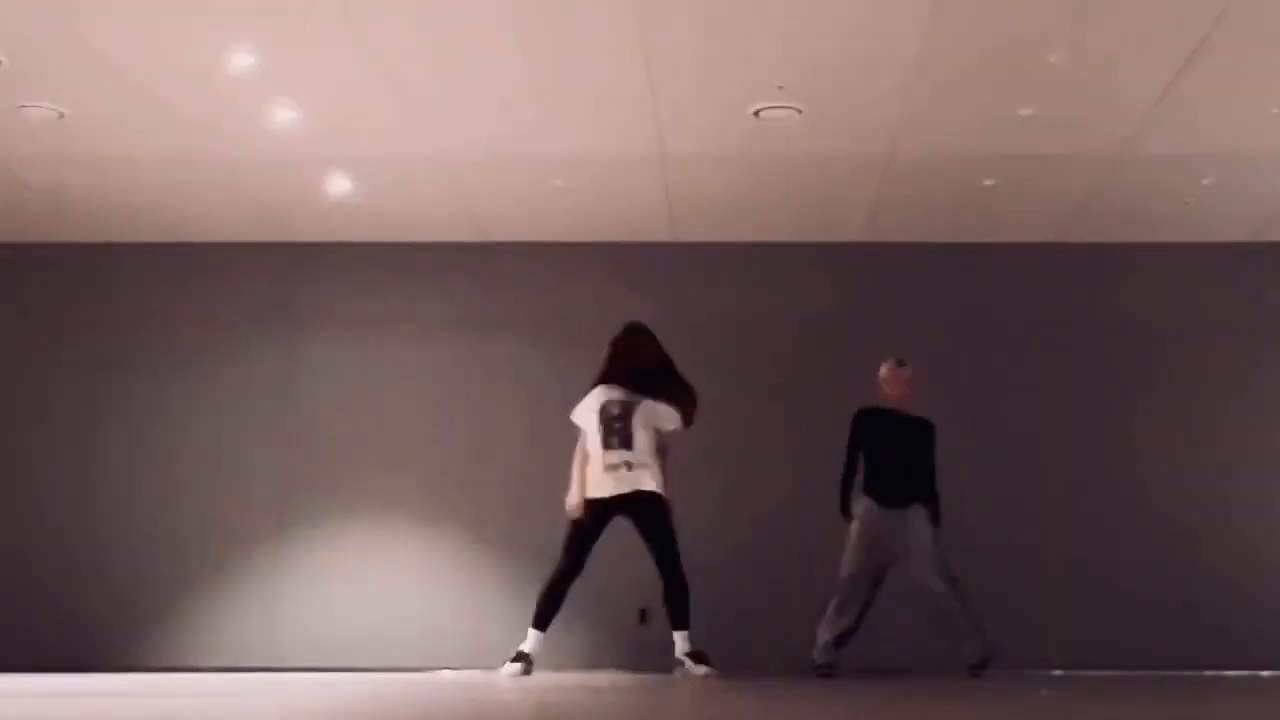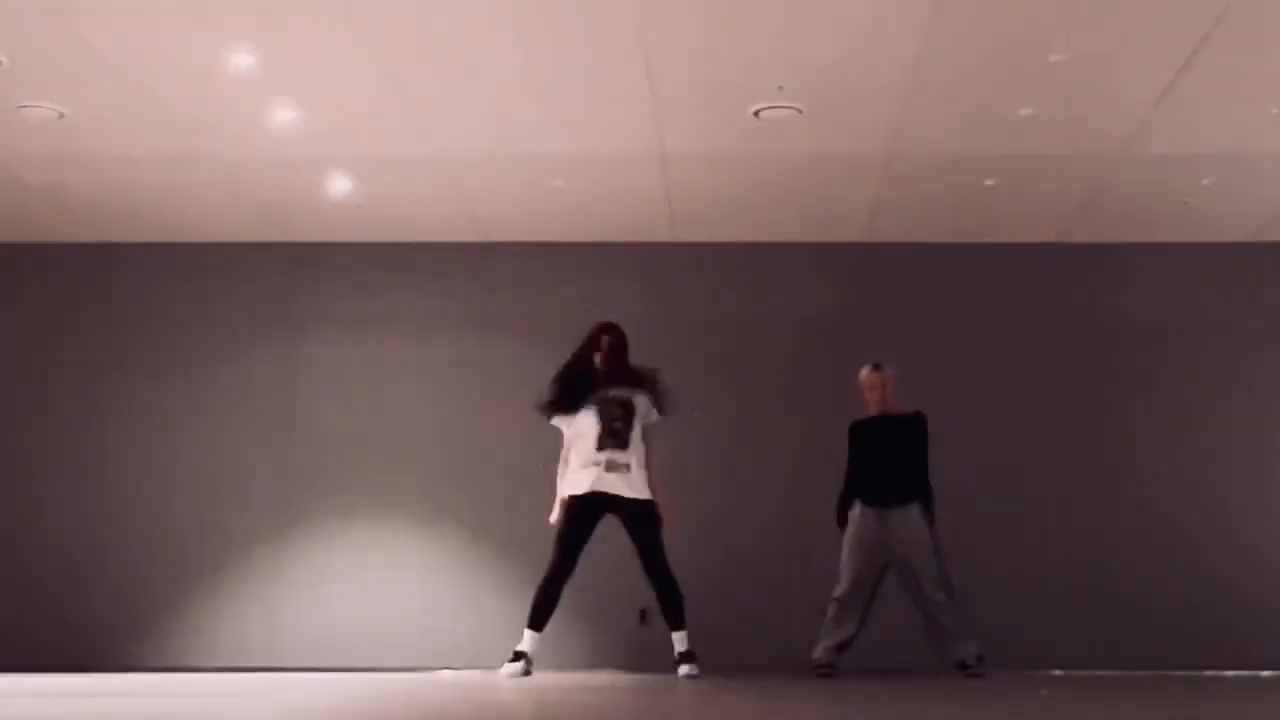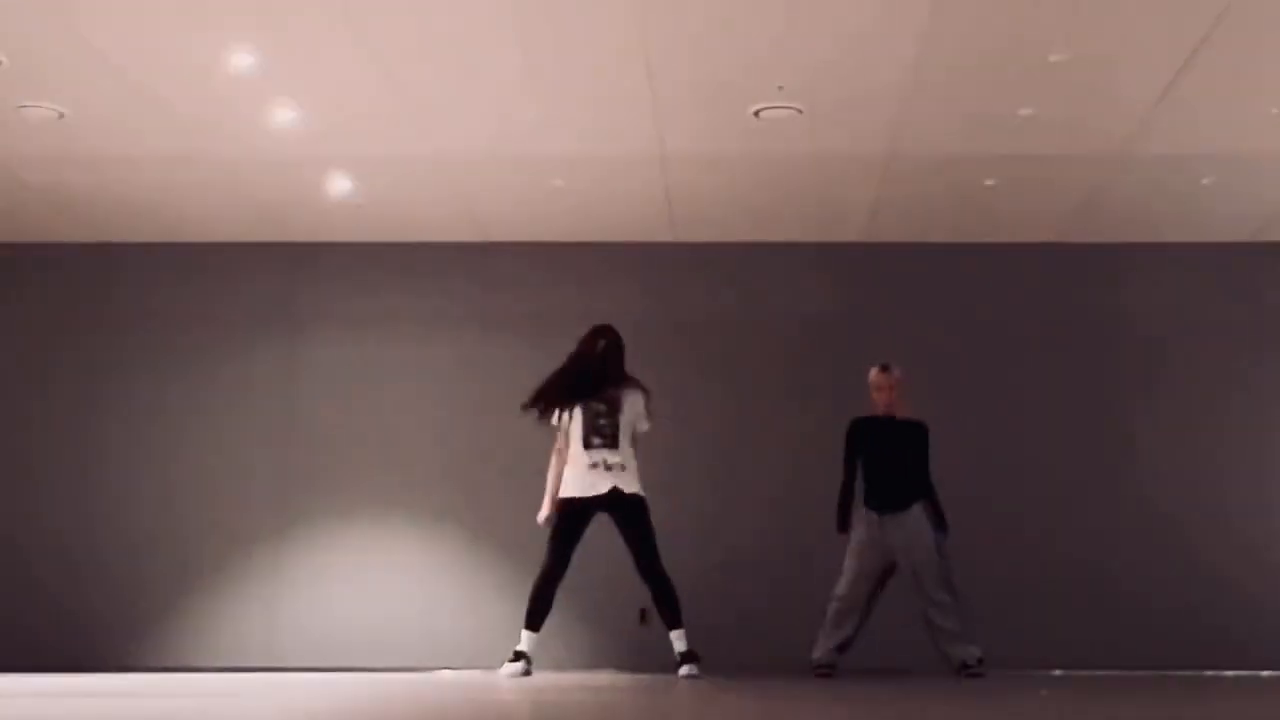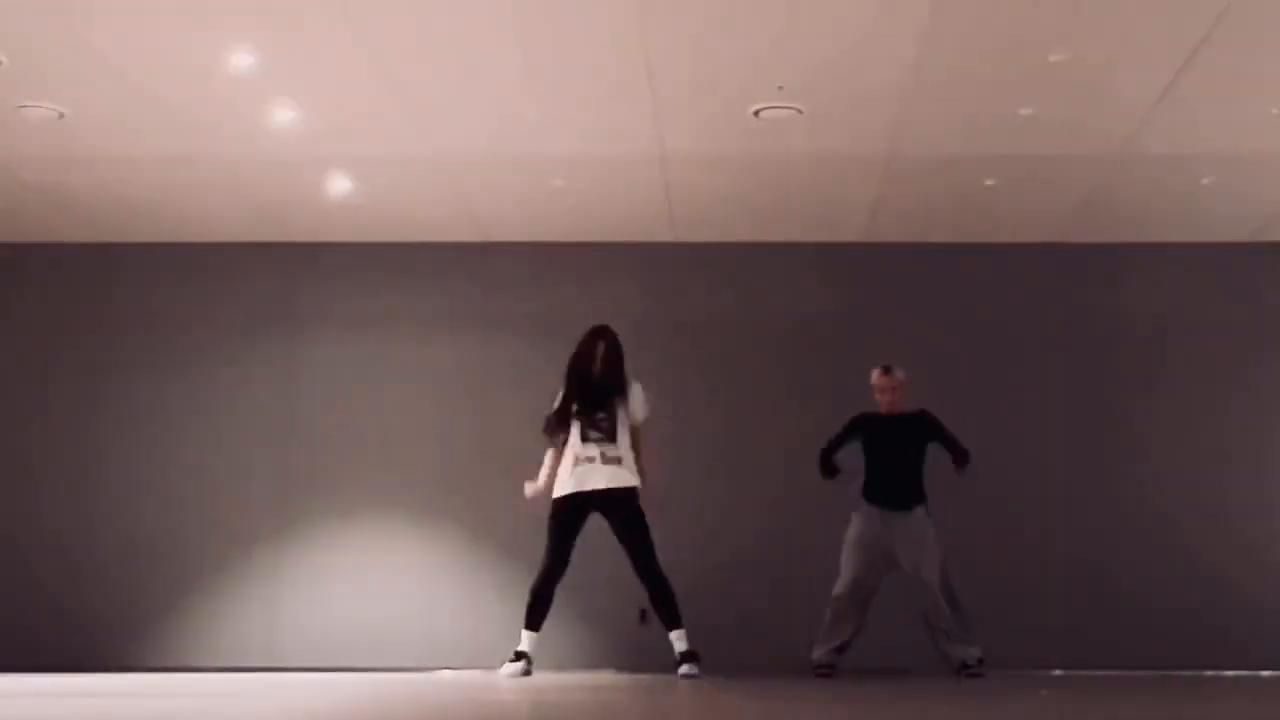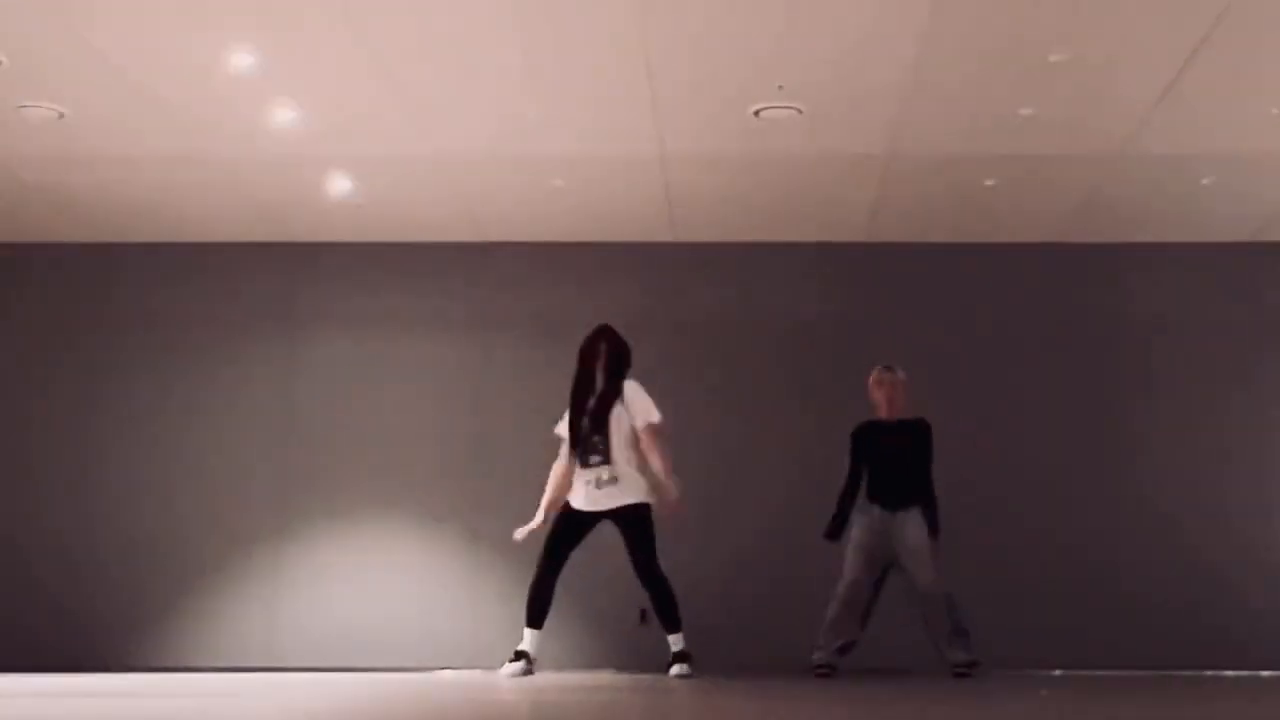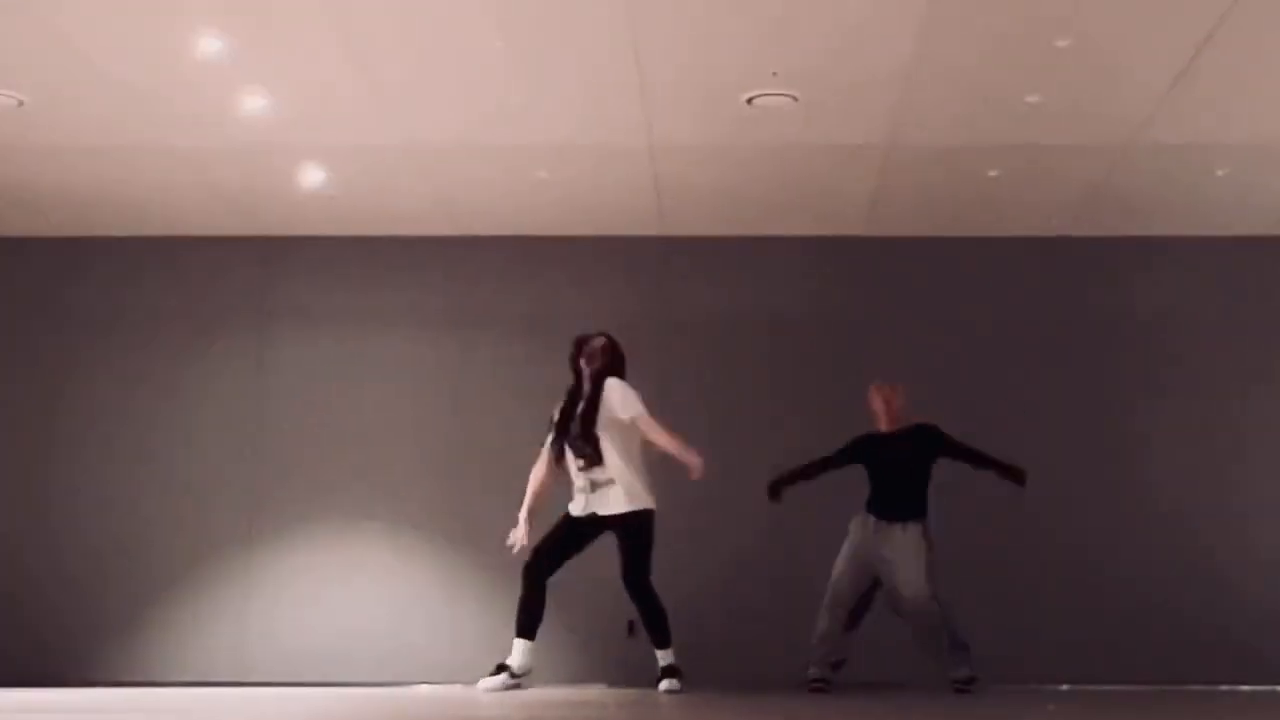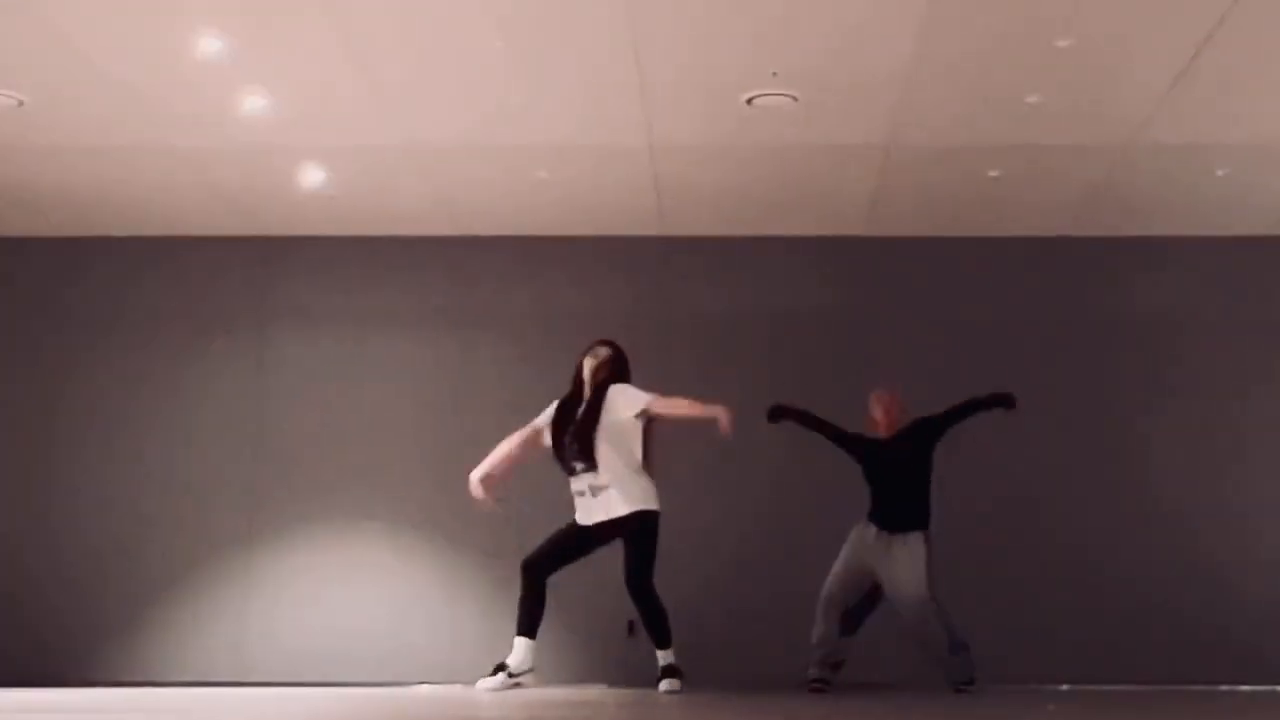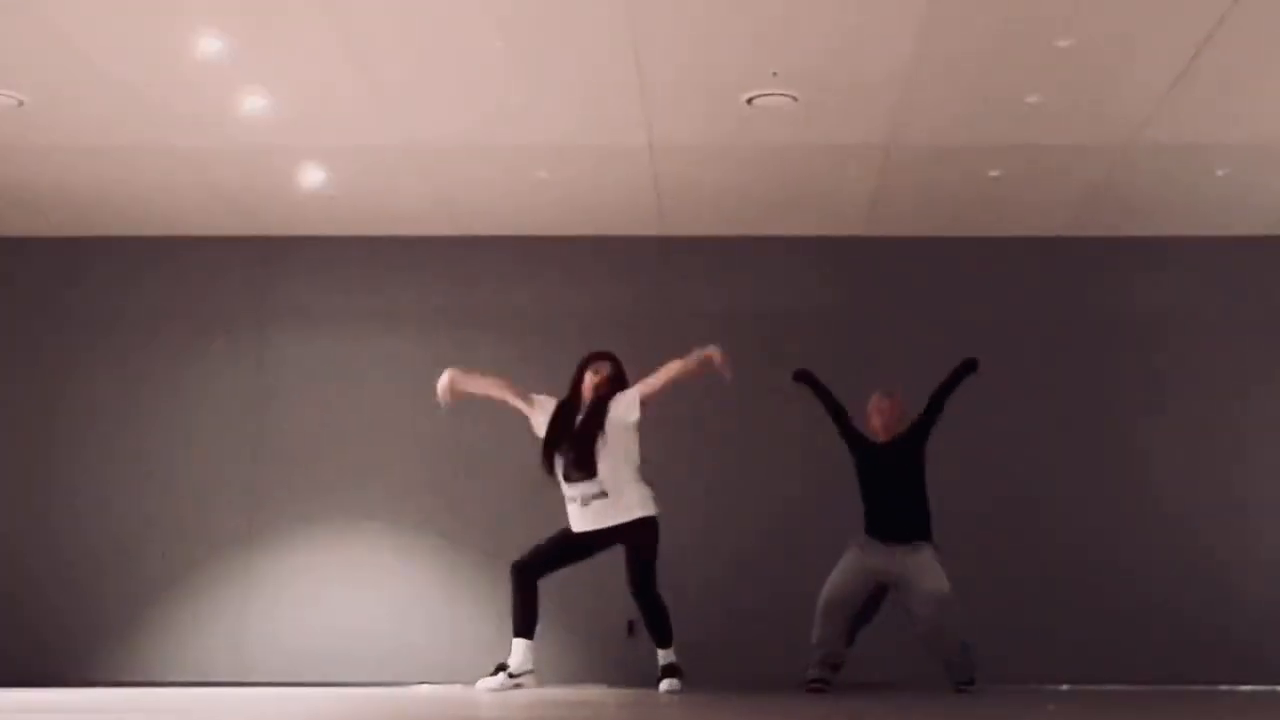
dt=0.2s
person 1, frame 1
left shoulder: (658, 397)
right shoulder: (596, 396)
left elbow: (663, 452)
right elbow: (582, 451)
left wrist: (663, 494)
right wrist: (575, 492)
left hip: (644, 491)
right hip: (597, 492)
left knee: (671, 567)
right knee: (567, 569)
left ankle: (685, 651)
right ankle: (527, 651)
person 1, frame 2
left shoulder: (639, 392)
right shoulder: (576, 394)
right elbow: (569, 449)
left wrist: (654, 496)
right wrist: (559, 503)
left hip: (633, 492)
right hip: (585, 490)
left knee: (657, 568)
right knee: (560, 568)
left ankle: (683, 650)
right ankle: (525, 651)
person 1, frame 3
left shoulder: (631, 394)
right shoulder: (569, 393)
right elbow: (560, 450)
right wrist: (548, 501)
left hip: (624, 491)
right hip: (575, 491)
left knee: (651, 567)
right knee: (552, 568)
left ankle: (683, 650)
right ankle: (523, 651)
person 1, frame 4
left shoulder: (629, 392)
right shoulder: (570, 394)
right elbow: (559, 444)
left wrist: (643, 486)
right wrist: (541, 482)
left hip: (618, 490)
right hip: (571, 491)
left knee: (647, 566)
right knee: (552, 568)
left ankle: (683, 649)
right ankle: (524, 652)
person 1, frame 5
left shoulder: (629, 391)
right shoulder: (578, 400)
left elbow: (649, 440)
right elbow: (565, 460)
left wrist: (665, 482)
right wrist: (541, 513)
left hip: (628, 498)
right hip: (581, 500)
left knee: (648, 570)
right knee: (547, 564)
left ankle: (679, 650)
right ankle: (528, 651)
person 1, frame 6
left shoulder: (612, 389)
right shoulder: (568, 407)
left elbow: (646, 425)
right elbow: (546, 461)
left wrist: (686, 454)
right wrist: (524, 515)
left hip: (628, 505)
right hip: (584, 509)
left knee: (636, 582)
right knee: (535, 569)
left ankle: (668, 664)
right ankle: (517, 664)
person 1, frame 7
left shoulder: (619, 397)
right shoulder: (562, 409)
left elbow: (662, 404)
right elbow: (524, 437)
left wrist: (712, 410)
right wrist: (485, 469)
left hip: (634, 509)
right hip: (591, 516)
left knee: (637, 584)
right knee: (533, 567)
left ankle: (668, 664)
right ankle: (518, 664)
person 1, frame 8
left shoulder: (620, 408)
right shoulder: (554, 412)
left elbow: (660, 377)
right elbow: (509, 391)
left wrist: (703, 356)
right wrist: (459, 378)
left hip: (632, 517)
right hip: (585, 525)
left knee: (643, 588)
right knee: (524, 571)
left ankle: (669, 664)
right ankle: (519, 665)
person 2, frame 1
left shoulder: (923, 427)
right shoulder: (865, 418)
left elbow: (928, 474)
right elbow: (850, 462)
left wrist: (934, 515)
right wrist: (845, 500)
left hip: (912, 513)
right hip: (872, 510)
left knee: (940, 583)
right knee: (852, 584)
left ankle: (979, 650)
right ankle: (825, 653)
person 2, frame 2
left shoulder: (914, 422)
right shoulder: (858, 429)
left elbow: (921, 470)
right elbow: (852, 475)
left wrist: (927, 509)
right wrist: (842, 512)
left hip: (907, 514)
right hip: (866, 515)
left knee: (932, 588)
right knee: (849, 588)
left ankle: (964, 655)
right ankle: (825, 654)
person 2, frame 3
left shoulder: (916, 430)
right shoulder: (860, 428)
left elbow: (923, 477)
right elbow: (850, 473)
left wrist: (938, 515)
right wrist: (843, 514)
left hip: (912, 516)
right hip: (871, 519)
left knee: (936, 588)
right knee: (851, 589)
left ankle: (965, 656)
right ankle: (825, 654)
person 2, frame 4
left shoulder: (920, 419)
right shoulder: (865, 422)
left elbow: (949, 442)
right elbow: (834, 447)
left wrist: (958, 453)
right wrist: (827, 461)
left hip: (913, 516)
right hip: (872, 516)
left knee: (937, 586)
right knee: (850, 586)
left ankle: (966, 655)
right ankle: (825, 654)
person 2, frame 5
left shoulder: (919, 429)
right shoulder: (865, 432)
left elbow: (925, 478)
right elbow: (853, 478)
left wrist: (933, 521)
right wrist: (839, 519)
left hip: (911, 515)
right hip: (872, 515)
left knee: (931, 585)
right knee: (852, 585)
left ankle: (961, 654)
right ankle: (826, 654)
person 2, frame 6
left shoulder: (923, 435)
right shoulder: (866, 444)
left elbow: (962, 452)
right elbow: (828, 462)
left wrist: (1001, 467)
right wrist: (789, 478)
left hip: (908, 530)
right hip: (869, 526)
left knee: (918, 598)
right knee: (838, 595)
left ankle: (960, 668)
right ankle: (822, 668)
person 2, frame 7
left shoulder: (919, 434)
right shoulder: (866, 447)
left elbow: (953, 414)
right elbow: (830, 430)
left wrist: (992, 399)
right wrist: (790, 412)
left hip: (911, 537)
right hip: (871, 534)
left knee: (915, 601)
right knee: (833, 598)
left ankle: (959, 669)
right ankle: (822, 670)
person 2, frame 8
left shoulder: (912, 443)
right shoulder: (863, 449)
left elbow: (934, 407)
right elbow: (839, 417)
left wrist: (962, 372)
right wrist: (814, 383)
left hip: (915, 549)
right hip: (872, 547)
left knee: (935, 597)
right knee: (832, 600)
left ankle: (961, 670)
right ankle: (821, 670)
